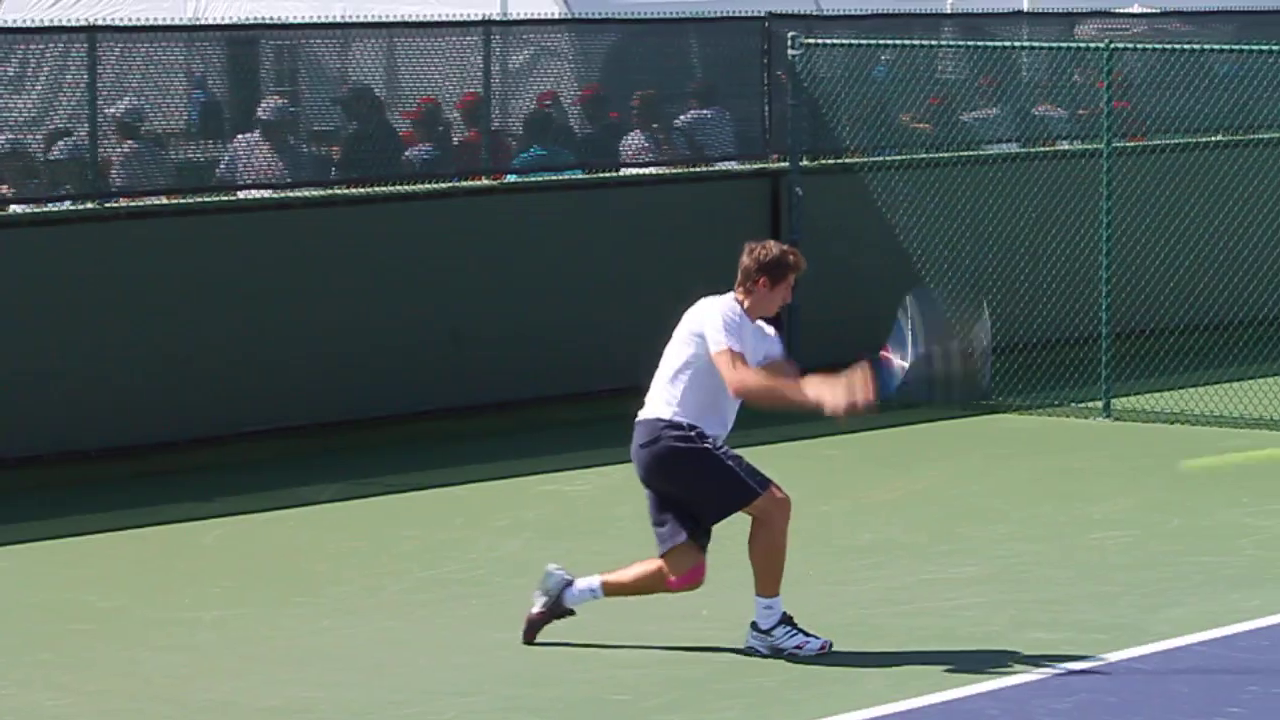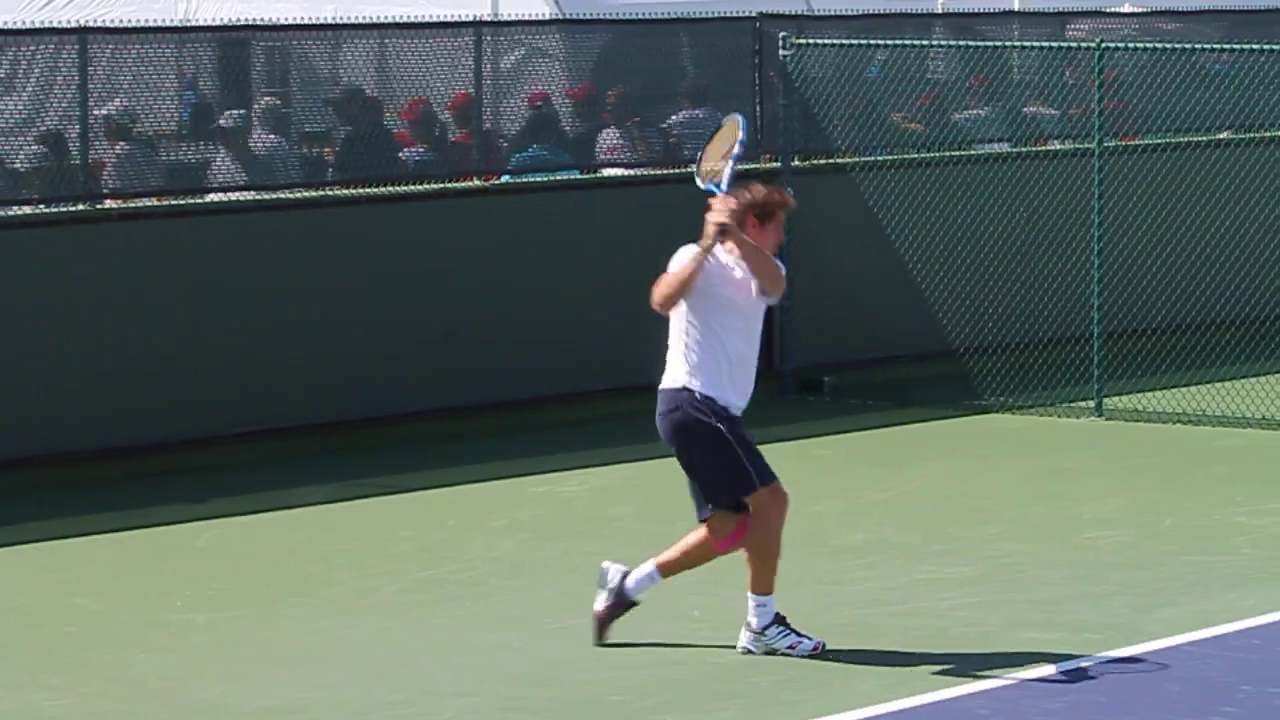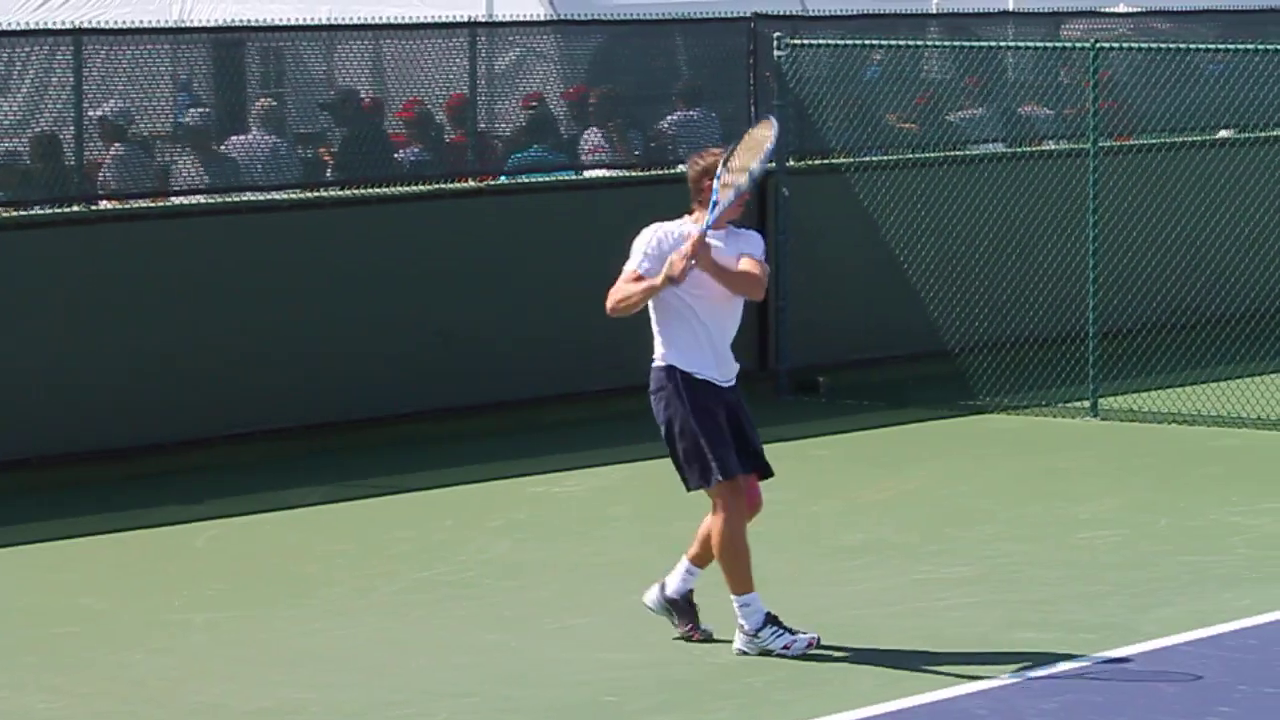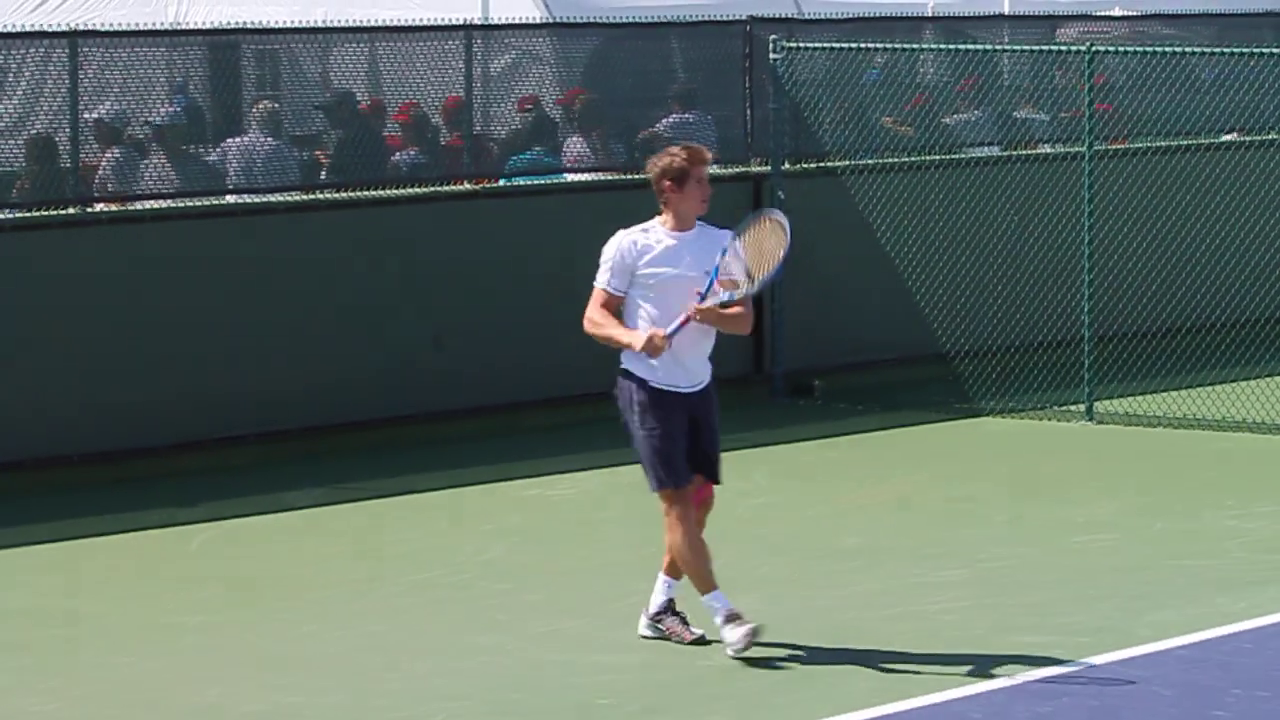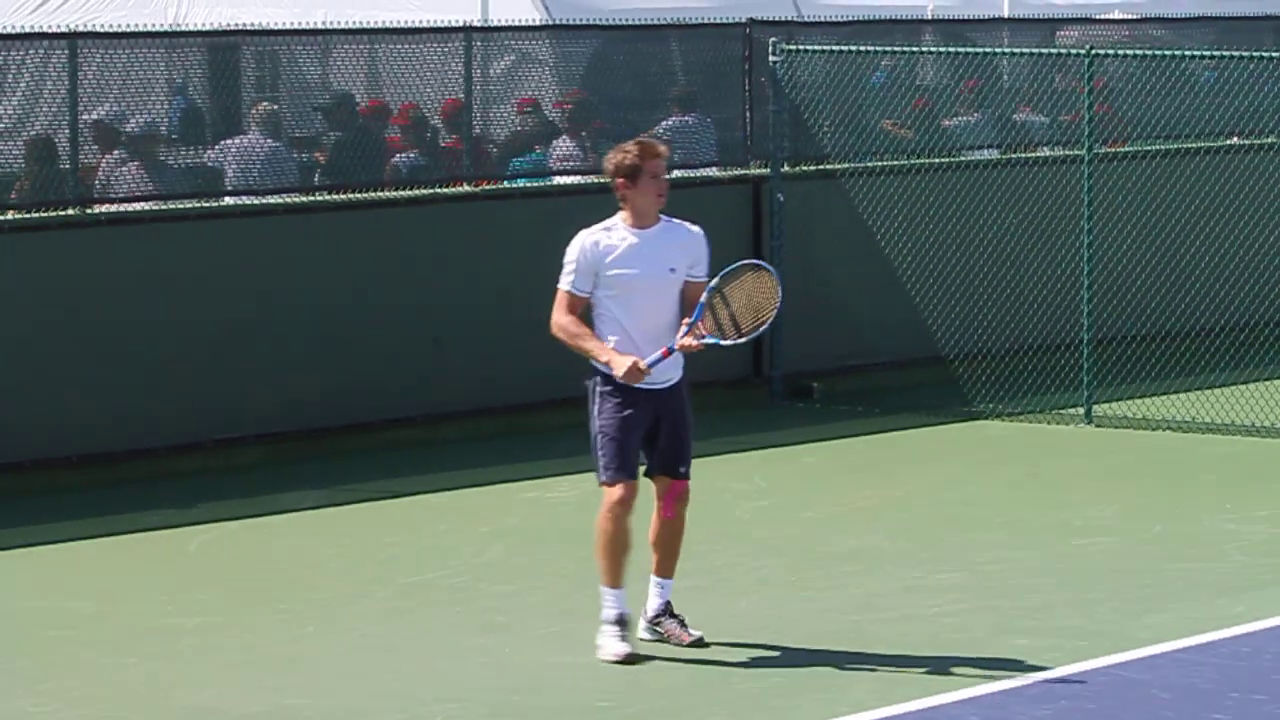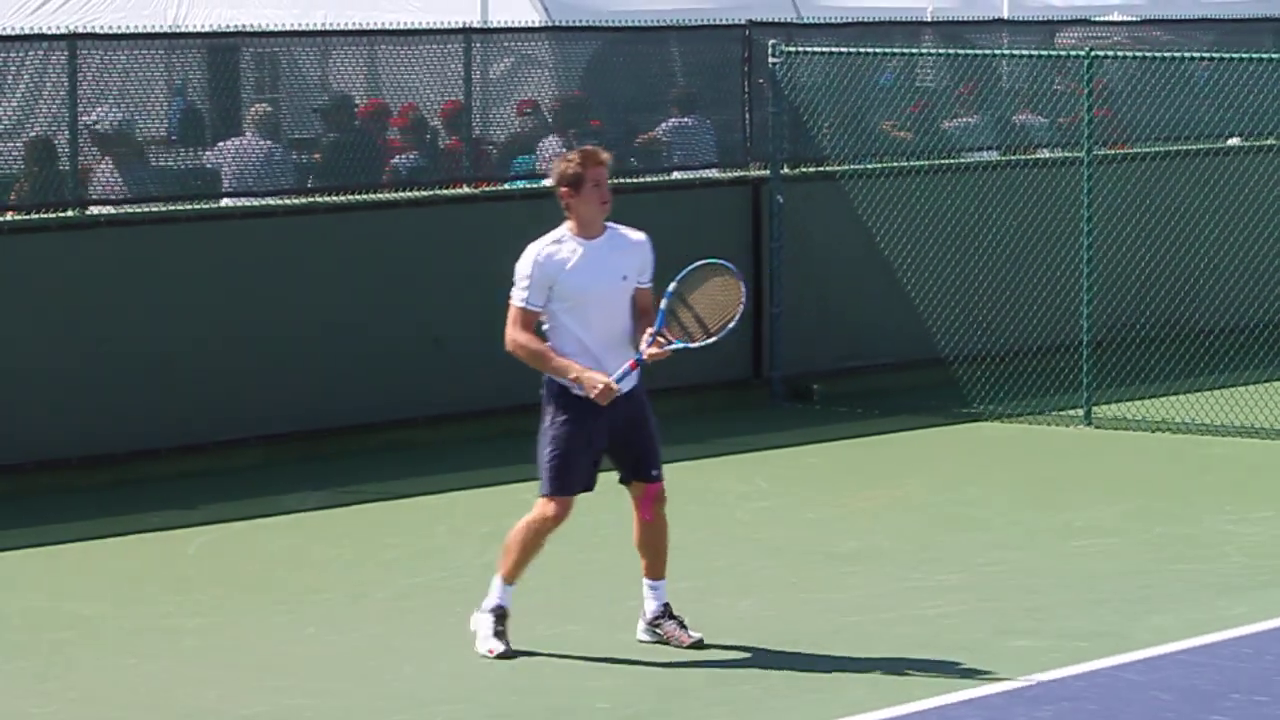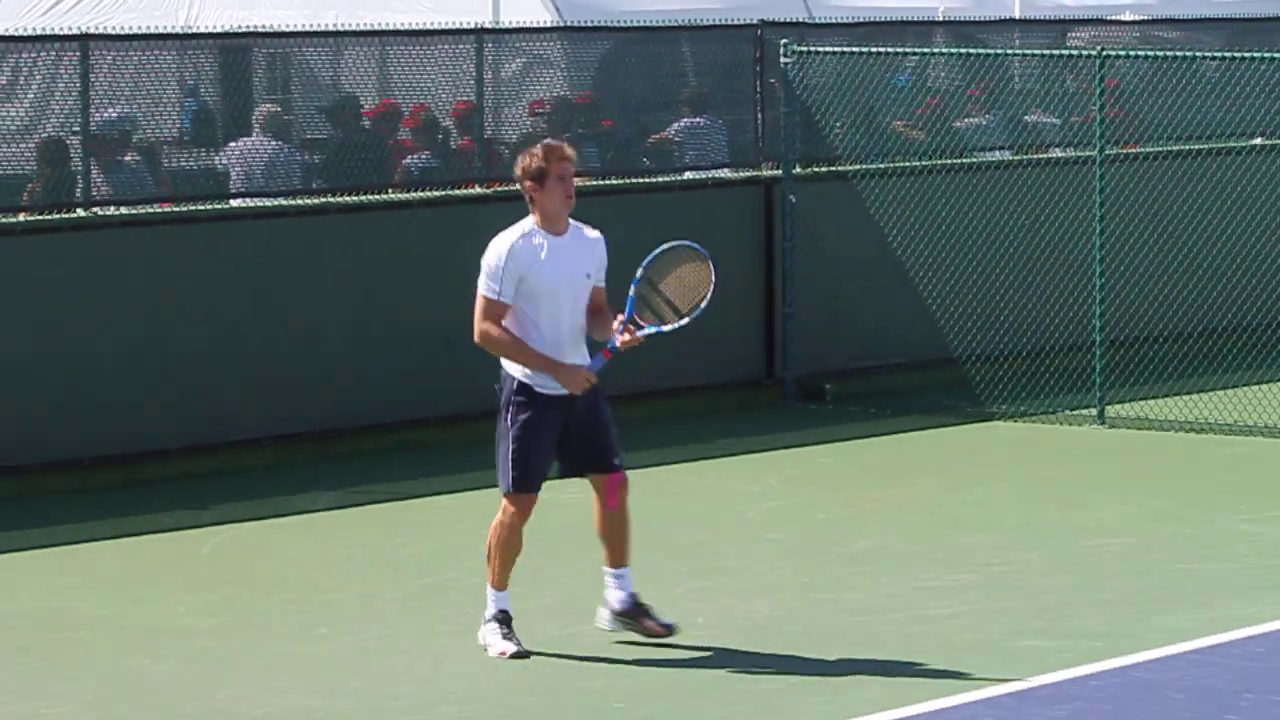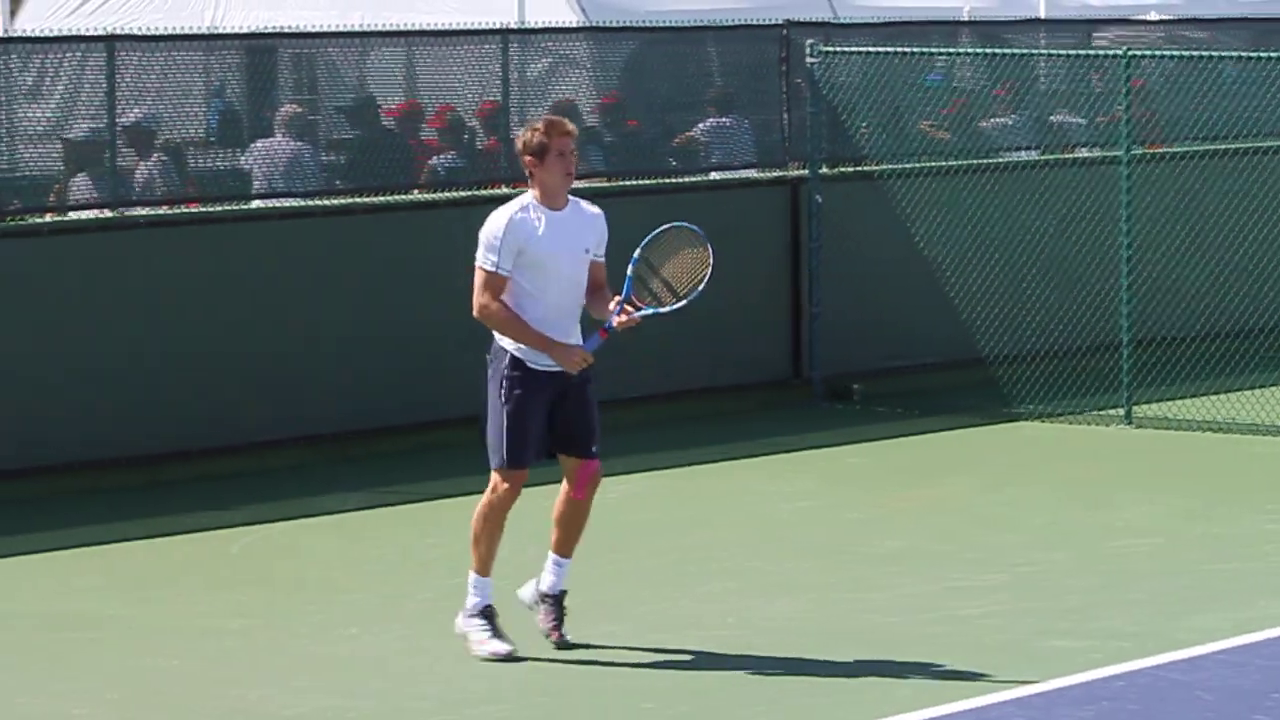
dt=0.2s
person 1, frame 1
left shoulder: (760, 334)
right shoulder: (716, 312)
left elbow: (789, 382)
right elbow: (740, 383)
left wrist: (834, 387)
right wrist: (821, 394)
left hip: (663, 443)
right hip: (672, 438)
left knee: (682, 573)
right knee: (774, 505)
left ankle: (567, 590)
right ankle: (768, 624)
person 1, frame 2
left shoulder: (761, 269)
right shoulder: (697, 257)
left elbow: (772, 284)
right elbow: (662, 301)
left wrist: (738, 235)
right wrist: (707, 245)
left hip: (717, 411)
right hip: (691, 403)
left knee: (731, 530)
right knee: (772, 501)
left ankle: (625, 584)
right ankle: (762, 625)
person 1, frame 3
left shoulder: (745, 241)
right shoulder: (659, 237)
left elbow: (754, 287)
right elbow: (616, 303)
left wrist: (708, 262)
right wrist: (662, 280)
left hip: (722, 385)
right hip: (680, 381)
left knee: (745, 501)
right knee: (730, 497)
left ankle: (673, 590)
right ankle: (753, 625)
person 1, frame 4
left shoulder: (721, 244)
right shoulder: (627, 245)
left elbow: (744, 319)
right elbow: (594, 318)
left wrist: (714, 316)
right wrist: (633, 336)
left hip: (697, 388)
right hip: (648, 388)
left knee: (700, 500)
right knee: (679, 503)
left ankle: (659, 609)
right ankle: (723, 615)
person 1, frame 5
left shoulder: (689, 238)
right shoulder: (591, 244)
left elbow: (698, 304)
right elbow: (562, 320)
left wrist: (693, 332)
right wrist: (610, 357)
left hip: (669, 384)
right hip: (617, 387)
left knee: (675, 494)
right knee: (619, 496)
left ankle: (658, 609)
right ankle: (613, 617)
person 1, frame 6
left shoulder: (635, 245)
right shoulder: (542, 257)
right elbow: (517, 337)
left wrist: (649, 339)
right wrist: (581, 374)
left hip: (626, 392)
right hip: (572, 398)
left knee: (651, 498)
right knee: (553, 509)
left ankle: (655, 611)
right ankle: (492, 608)
person 1, frame 7
left shoulder: (591, 242)
right shoulder: (510, 249)
right elbow: (485, 330)
left wrist: (614, 329)
right wrist: (556, 368)
left hip: (579, 387)
right hip: (530, 391)
left knee: (613, 487)
right knee: (517, 506)
left ankle: (620, 601)
right ankle: (495, 615)
person 1, frame 8
left shoulder: (591, 218)
right shoulder: (508, 223)
right elbow: (484, 304)
left wrist: (610, 308)
right wrist: (554, 347)
left hip: (570, 366)
right hip: (521, 365)
left knee: (584, 475)
right knee: (507, 483)
left ankle: (548, 589)
right ankle: (476, 608)
